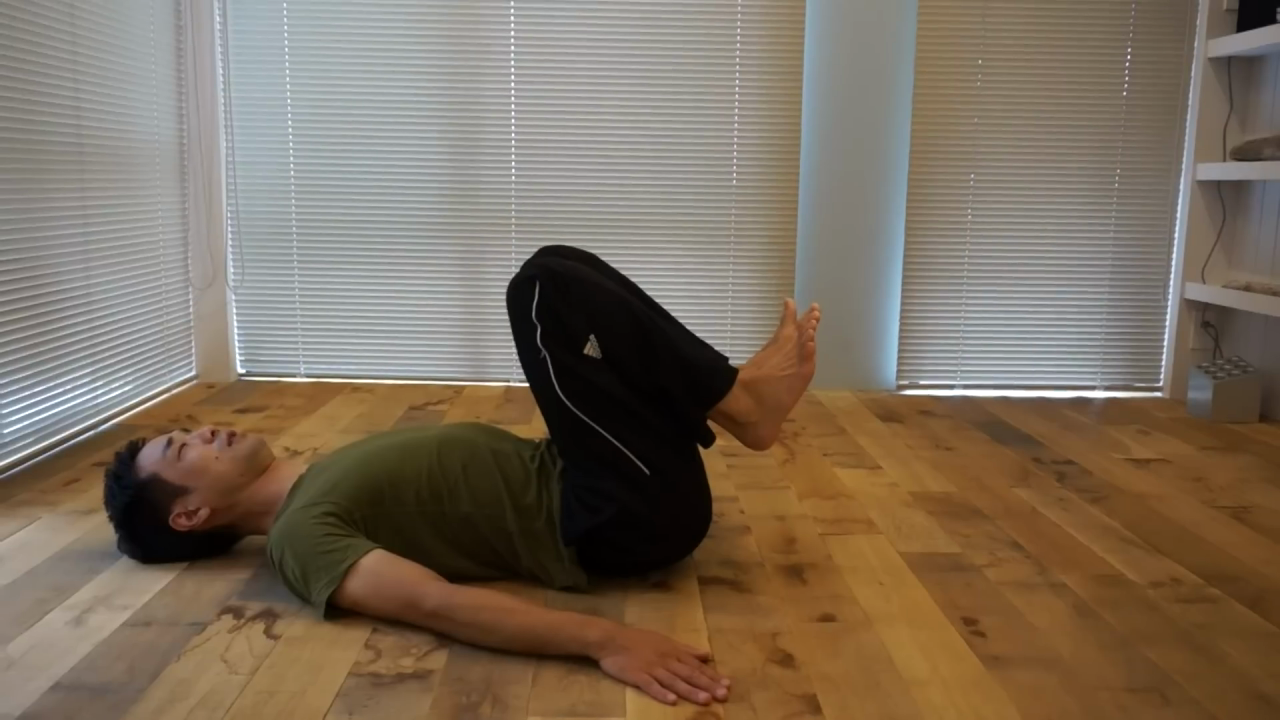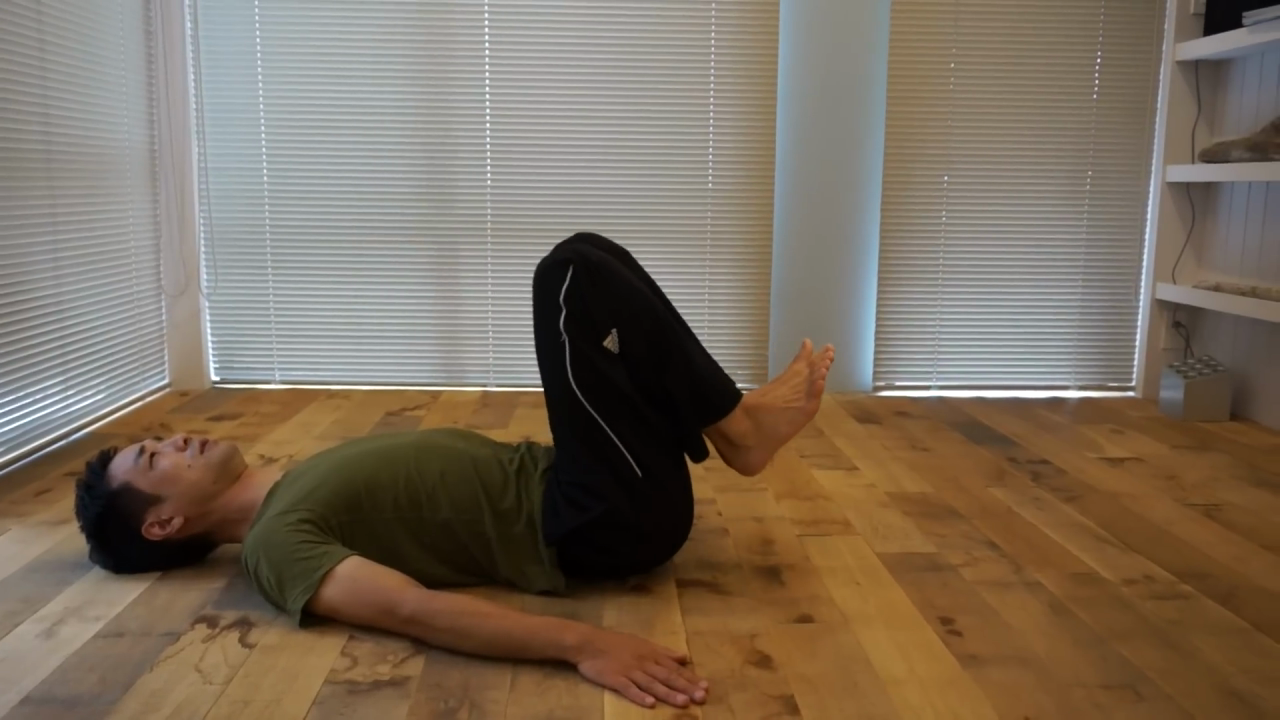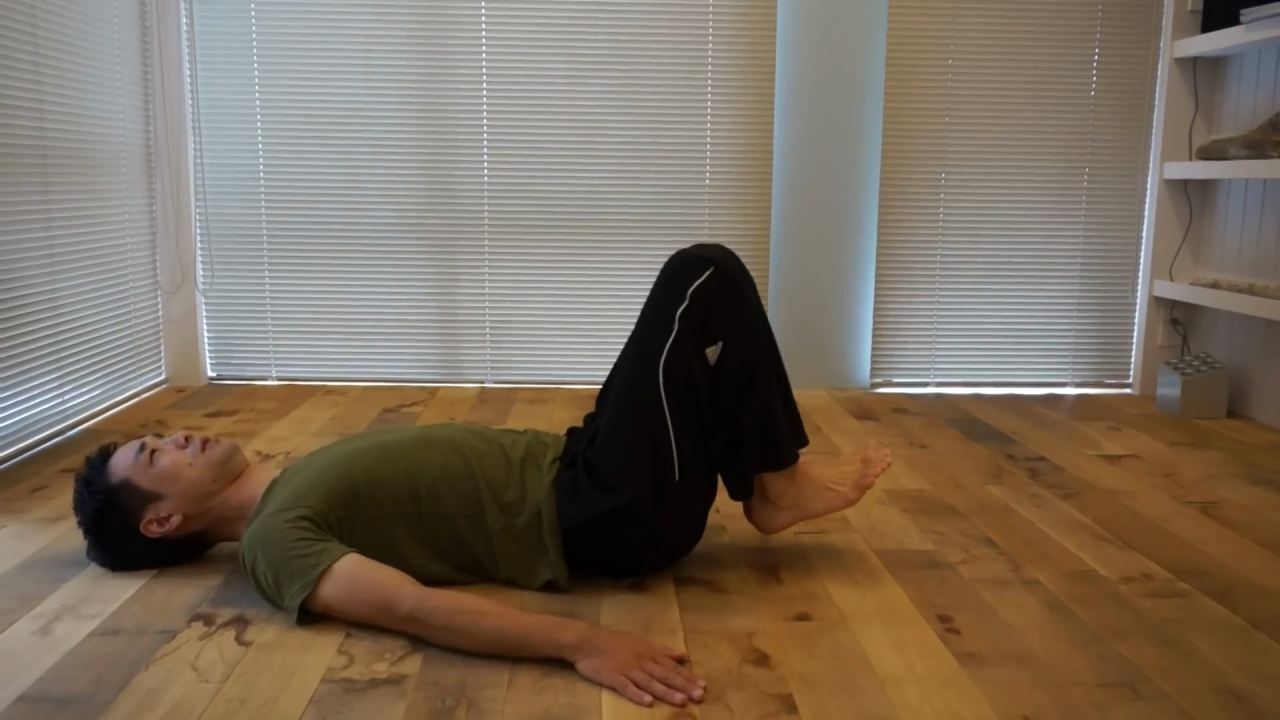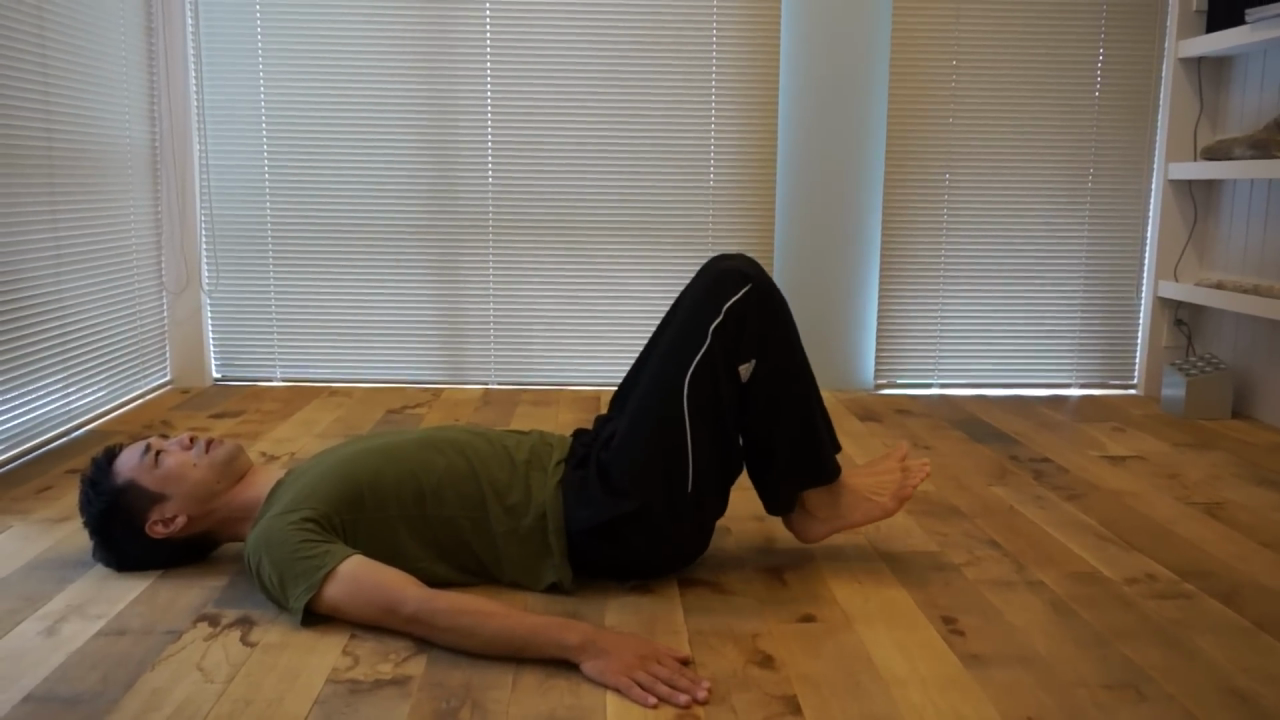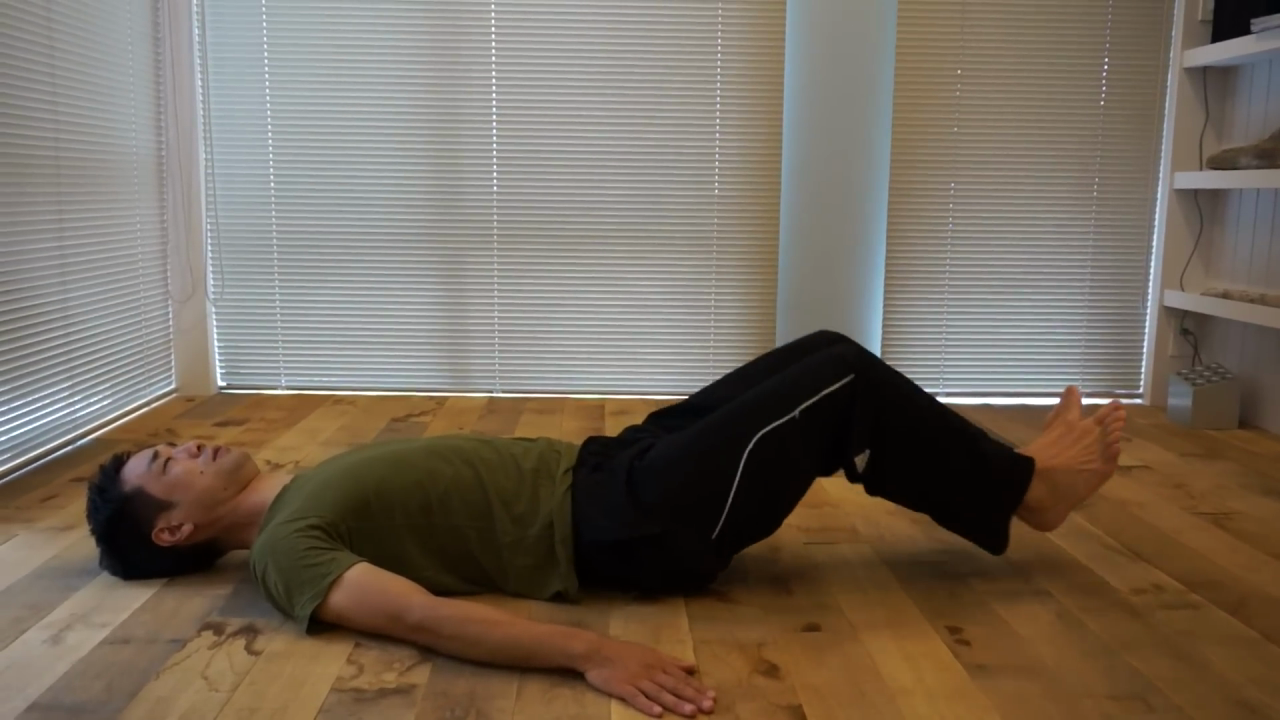
dt=1s
person 1, frame 1
left shoulder: (328, 484)
right shoulder: (303, 535)
right elbow: (433, 603)
right wrist: (602, 638)
left hip: (568, 484)
right hip: (623, 523)
left knee: (558, 269)
right knee: (547, 289)
left ankle: (736, 393)
right ankle: (738, 402)
person 1, frame 2
left shoulder: (303, 491)
right shoulder: (279, 545)
right elbow: (414, 610)
right wrist: (583, 642)
left hip: (545, 481)
right hip: (603, 527)
left knee: (586, 261)
right knee: (575, 274)
left ankle: (733, 418)
right ankle: (736, 426)
person 1, frame 3
left shoulder: (301, 489)
right shoulder: (277, 542)
right elbow: (414, 608)
right wrist: (581, 640)
left hip: (568, 469)
right hip: (607, 517)
left knee: (701, 276)
right knee: (703, 278)
left ankle: (772, 477)
right ankle: (772, 486)
person 1, frame 4
left shoulder: (306, 489)
right shoulder: (281, 543)
right elbow: (414, 608)
right wrist: (584, 641)
left hip: (579, 468)
right hip: (614, 518)
left knee: (729, 285)
right knee: (734, 291)
left ankle: (814, 485)
right ankle: (814, 499)
person 1, frame 5
left shoulder: (313, 497)
right shoulder: (287, 553)
right elbow: (418, 616)
left hip: (597, 467)
right hip: (616, 530)
left knee: (821, 366)
right knee: (837, 382)
left ankle: (1012, 478)
right ankle: (1027, 488)
